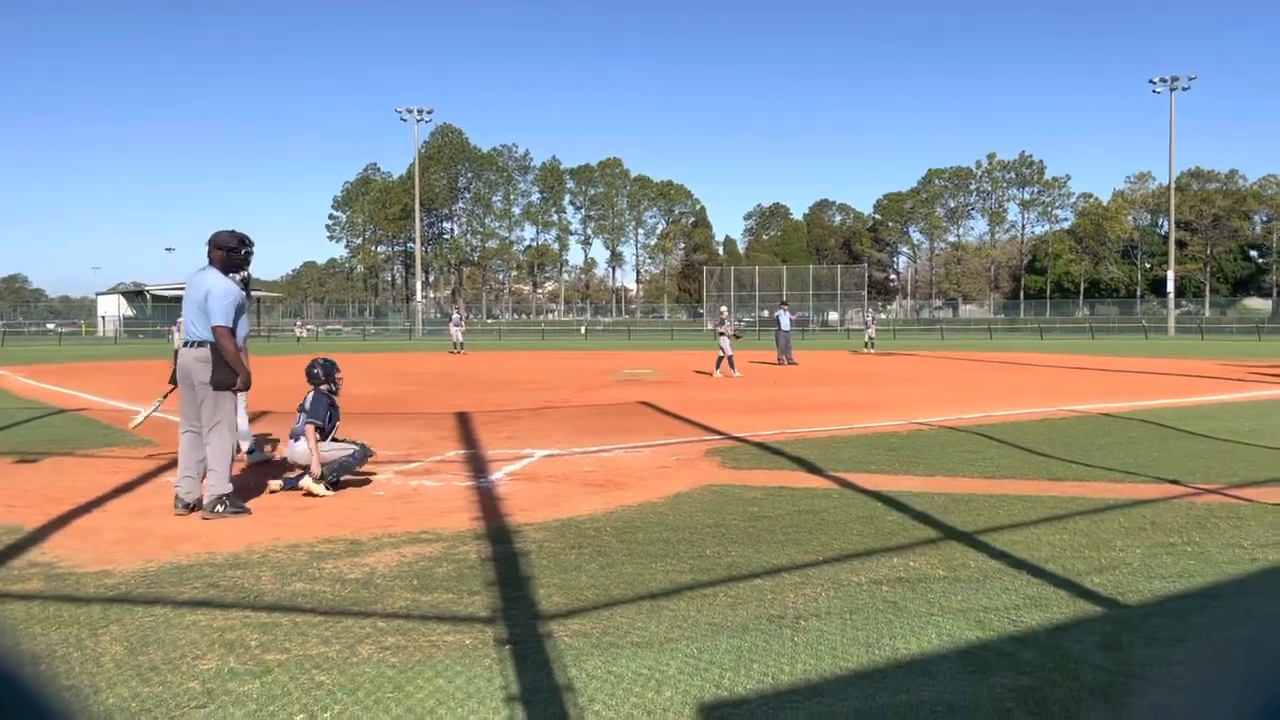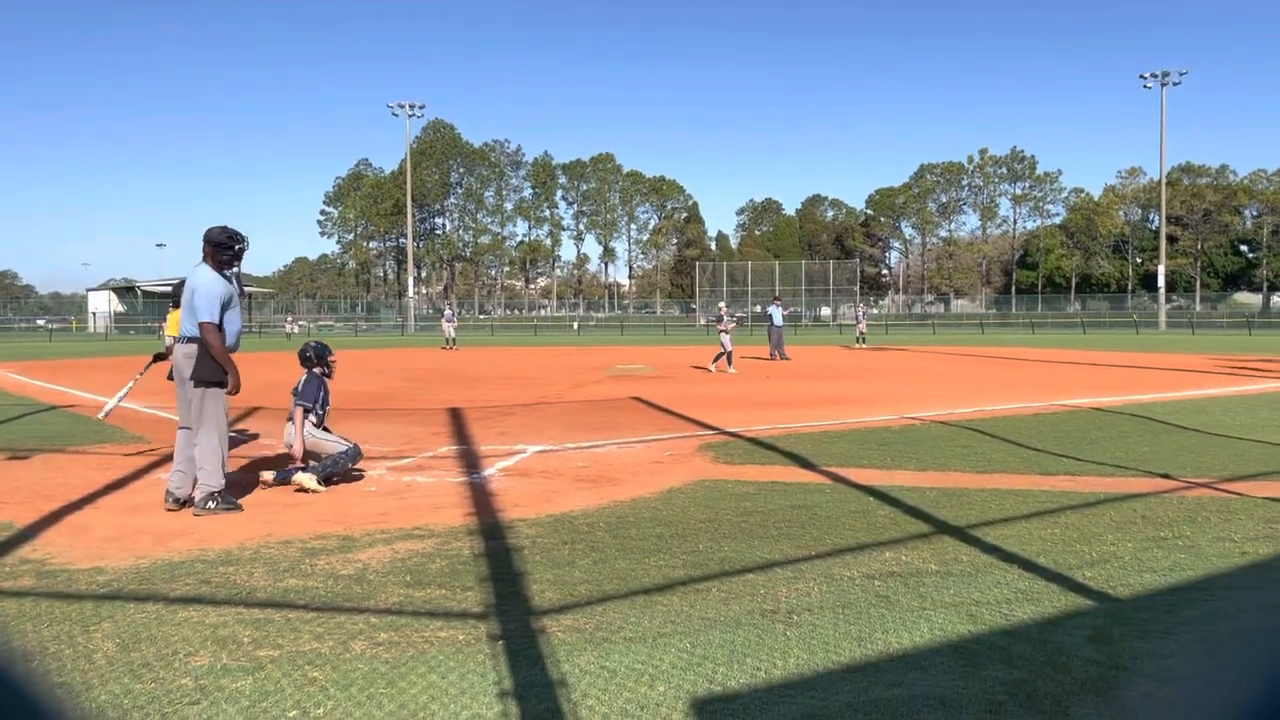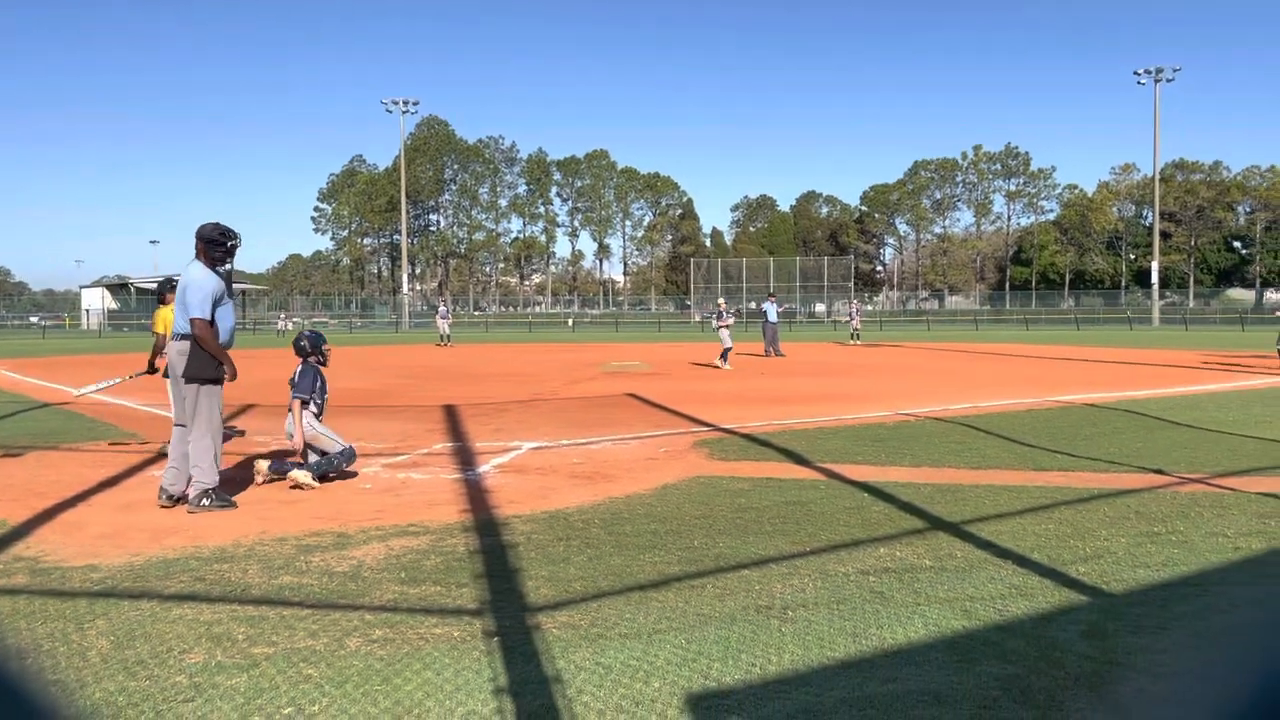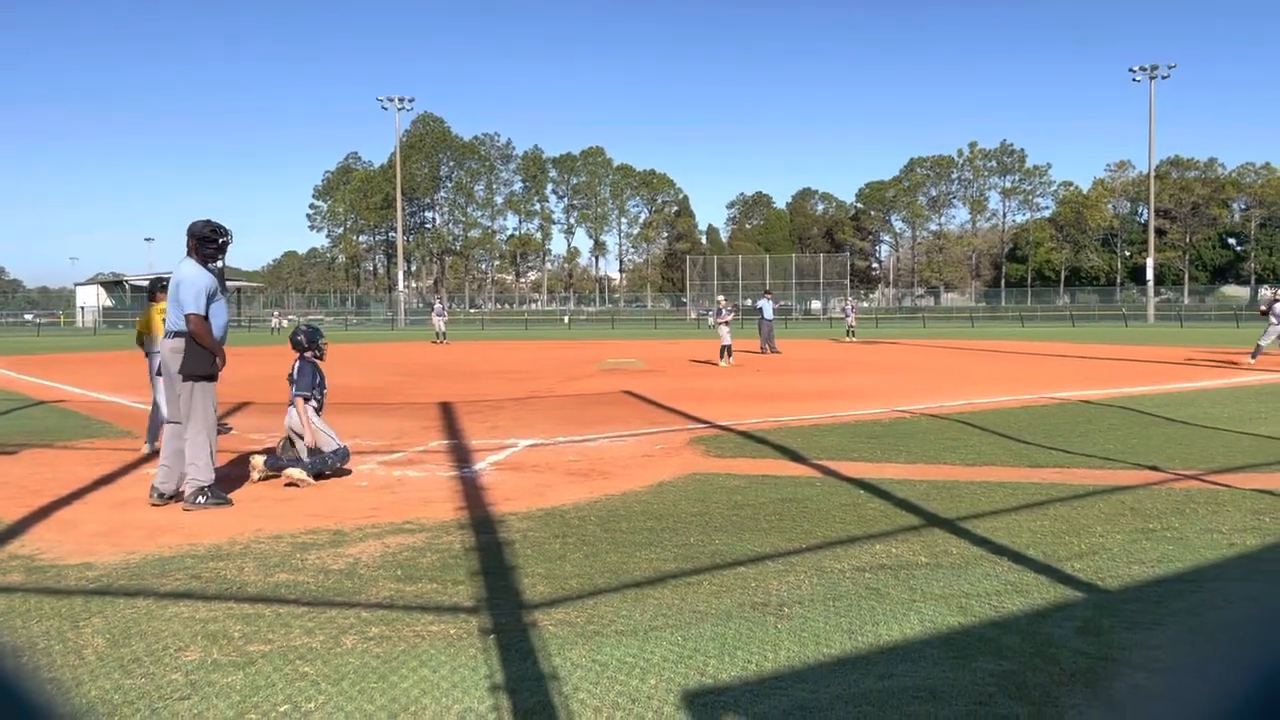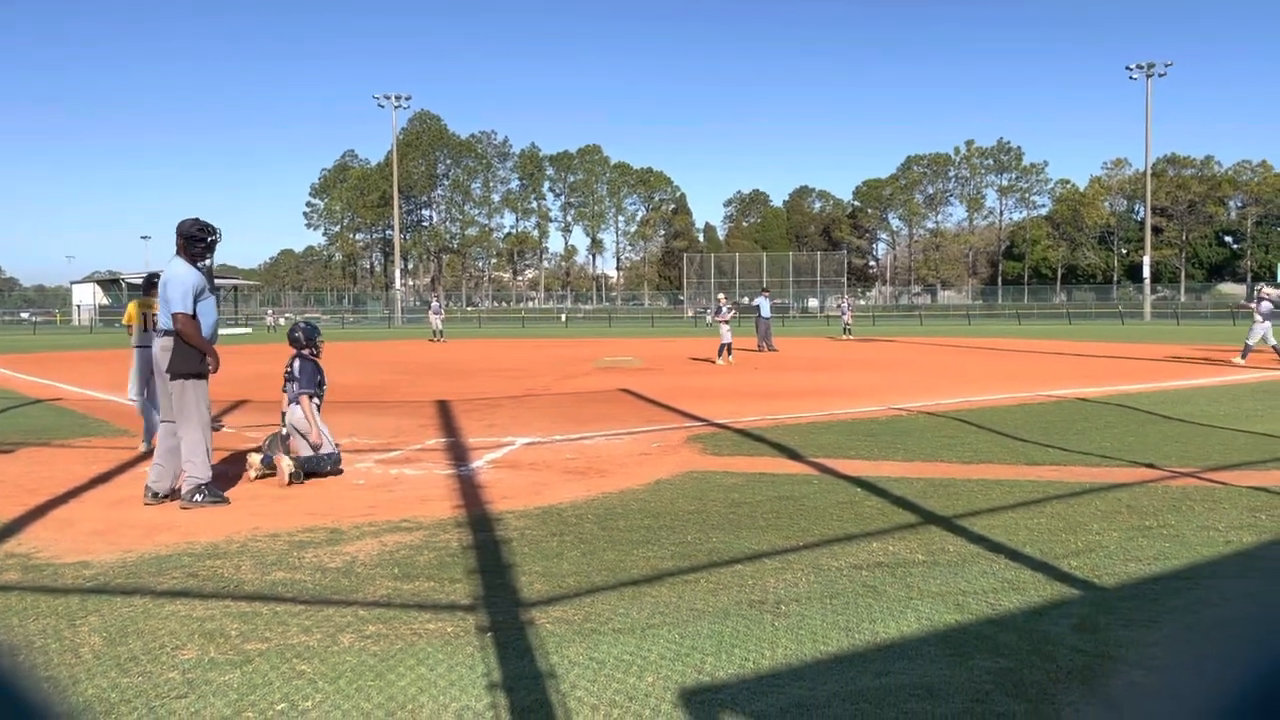
dt=0.2s
person 1, frame 1
left shoulder: (196, 279)
right shoulder: (223, 287)
right elbow: (222, 335)
right wrist: (243, 371)
left hip: (187, 357)
right hip: (211, 361)
left knee: (191, 429)
right knee: (220, 431)
left ankle: (186, 496)
right ankle: (217, 499)
person 1, frame 2
left shoulder: (202, 275)
right shoulder: (212, 283)
right elbow: (209, 332)
right wrist: (232, 370)
left hip: (185, 354)
right hip: (202, 358)
left knee: (190, 426)
right knee: (210, 427)
left ankle: (178, 491)
right ankle: (208, 495)
person 1, frame 3
left shoulder: (201, 273)
right shoulder: (203, 279)
right elbow: (201, 329)
right wrist: (227, 361)
left hip: (182, 352)
right hip: (197, 354)
left knee: (185, 423)
right knee: (205, 423)
left ankle: (172, 488)
right ankle: (203, 492)
person 1, frame 4
left shoulder: (194, 270)
right shoulder: (195, 276)
right elbow: (195, 324)
right wrist: (219, 352)
left hip: (176, 349)
right hip: (190, 352)
left knee: (178, 421)
right knee: (200, 421)
left ankle: (165, 487)
right ankle: (198, 489)
person 1, frame 5
left shoulder: (183, 269)
right shoulder: (184, 274)
right elbow: (182, 323)
right wrist: (210, 351)
left hip: (170, 350)
right hip: (181, 351)
left knee: (172, 420)
right knee: (194, 419)
left ankle: (159, 486)
right ankle: (195, 488)
